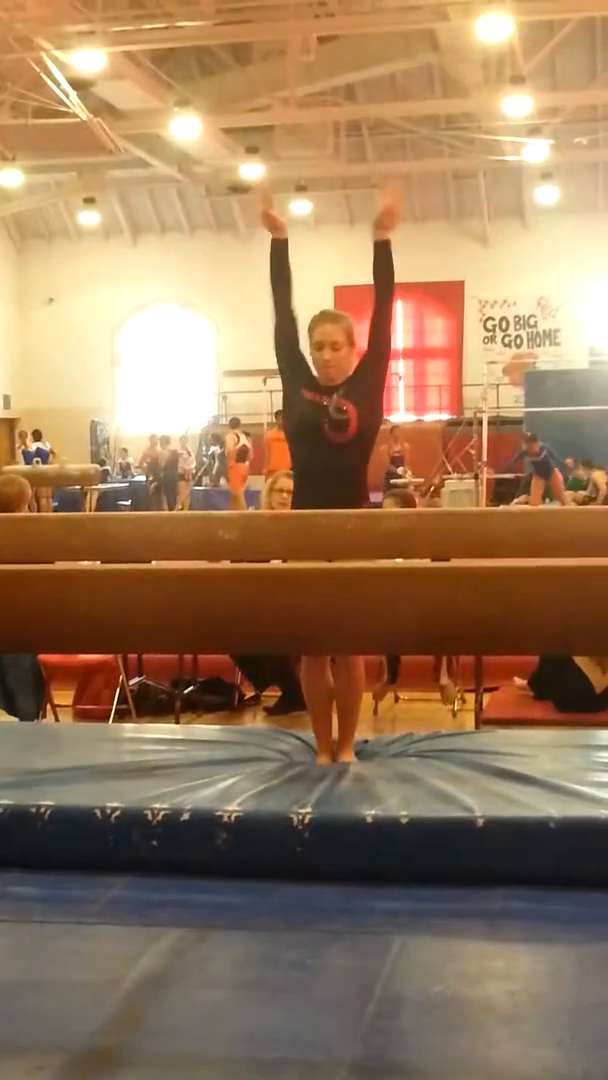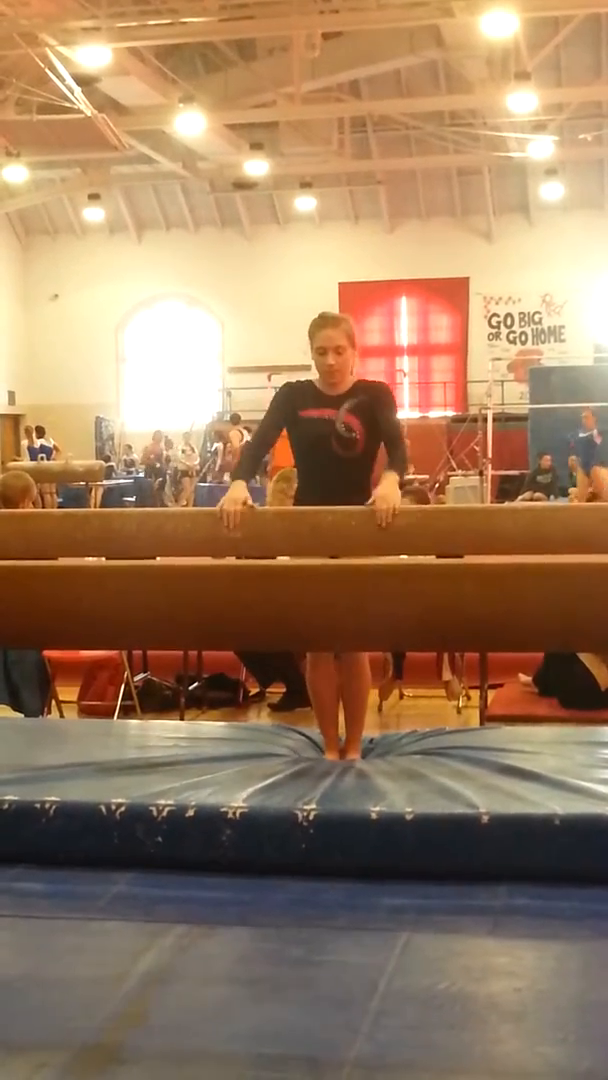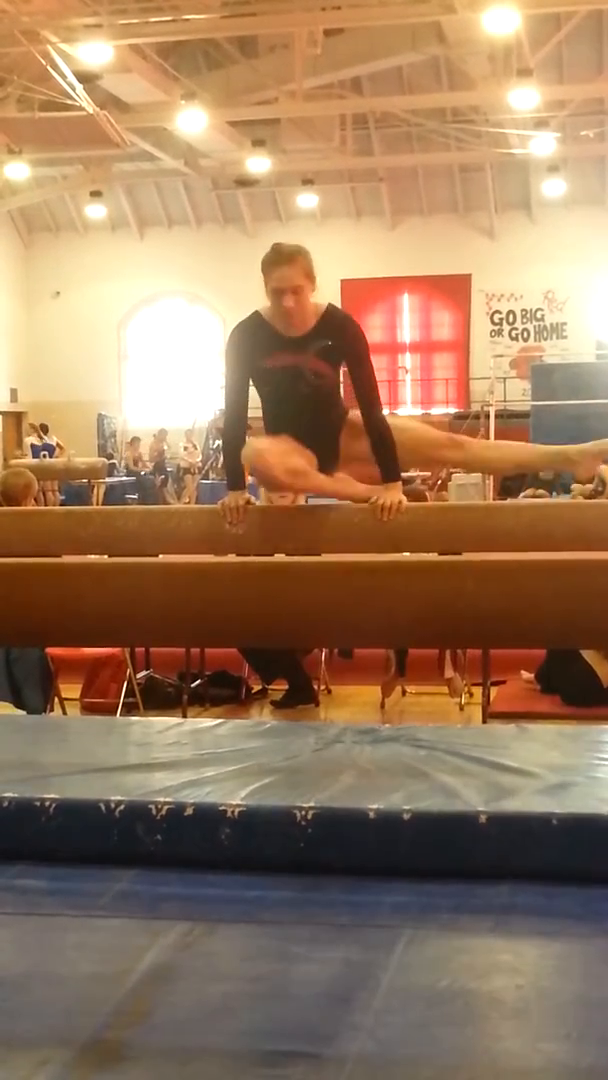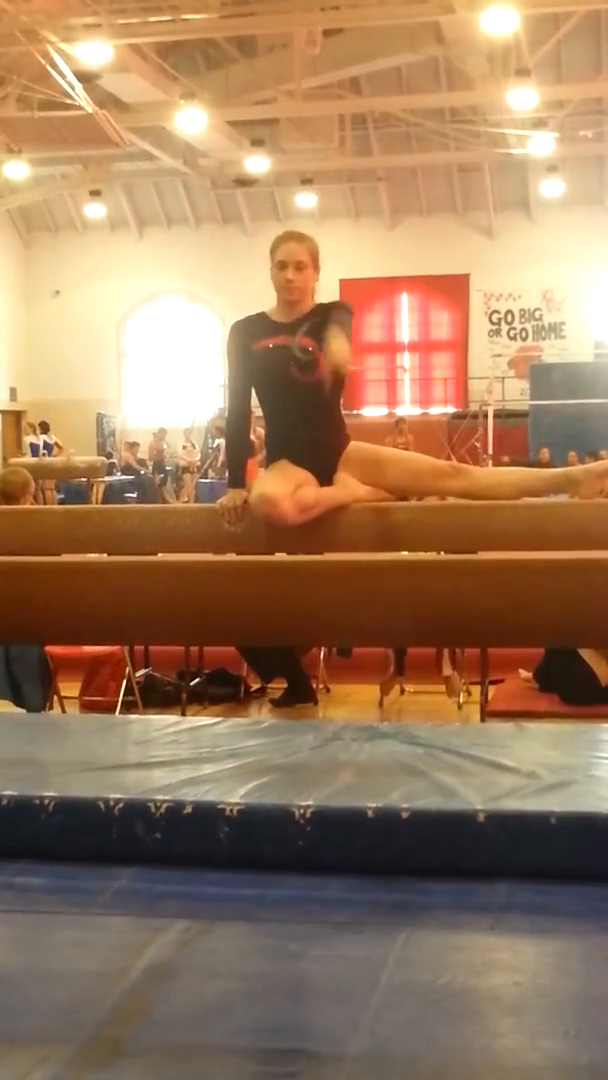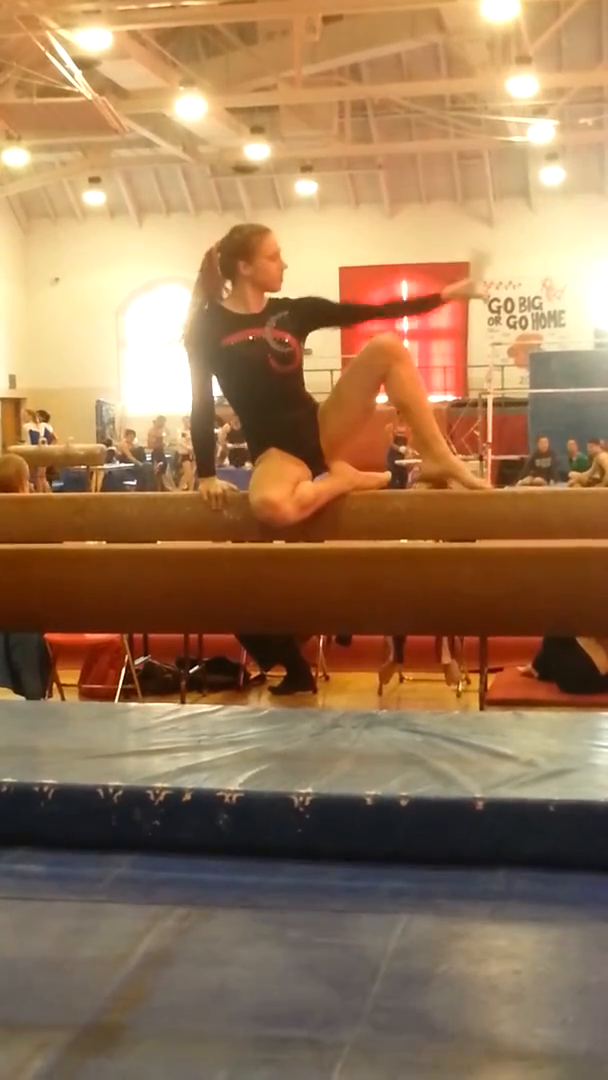
dt=1s
person 1, frame 1
left shoulder: (368, 384)
right shoulder: (296, 383)
left elbow: (384, 305)
right elbow: (281, 307)
left wrist: (382, 237)
right wrist: (278, 238)
right knee: (312, 647)
left ankle: (346, 747)
right ankle: (323, 751)
person 1, frame 2
left shoulder: (374, 395)
right shoulder: (293, 396)
left elbow: (396, 444)
right elbow: (260, 442)
left wrist: (391, 479)
right wrist: (238, 482)
left knee: (353, 648)
right knee: (317, 647)
left ankle: (353, 747)
right ankle: (330, 746)
person 1, frame 3
left shoulder: (340, 326)
right shoulder: (247, 336)
left elbow: (371, 406)
right elbow: (234, 415)
left wrist: (392, 481)
right wrist: (235, 489)
left hip: (340, 430)
right hip: (291, 442)
left knee: (448, 445)
right knee: (256, 458)
left ankle: (570, 456)
right ankle: (361, 491)
person 1, frame 4
left shoulder: (330, 315)
right shoulder: (245, 332)
left elbow: (342, 322)
right elbow: (237, 410)
left wrist: (338, 335)
right wrist: (235, 484)
left hip: (339, 450)
right hip: (288, 460)
left knee: (450, 474)
right knee: (270, 502)
left ankle: (572, 477)
right ankle: (354, 491)
person 1, frame 5
left shoulder: (293, 311)
right shoulder: (208, 327)
left elbow: (371, 313)
right elbow: (201, 403)
left wrist: (444, 295)
right wrist: (206, 475)
left hip: (321, 429)
right hip: (275, 450)
left knee: (387, 345)
right knee: (271, 506)
left ankle: (439, 458)
right ankle: (346, 479)
